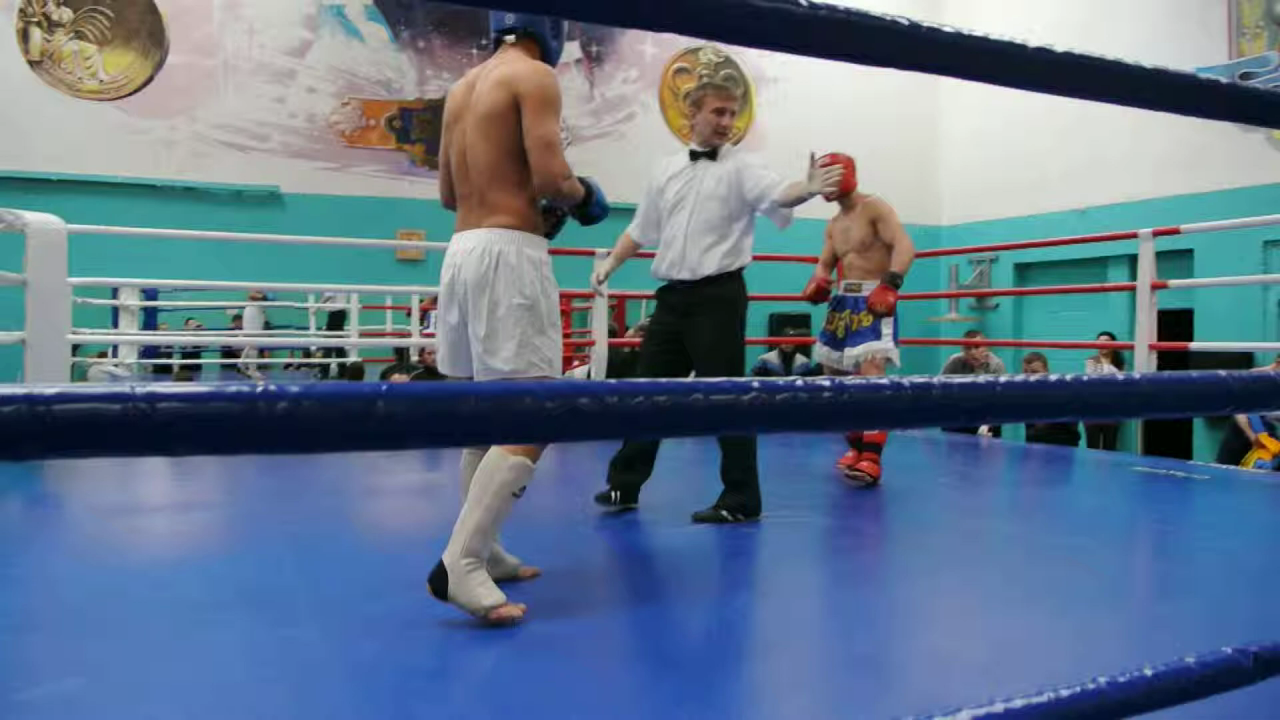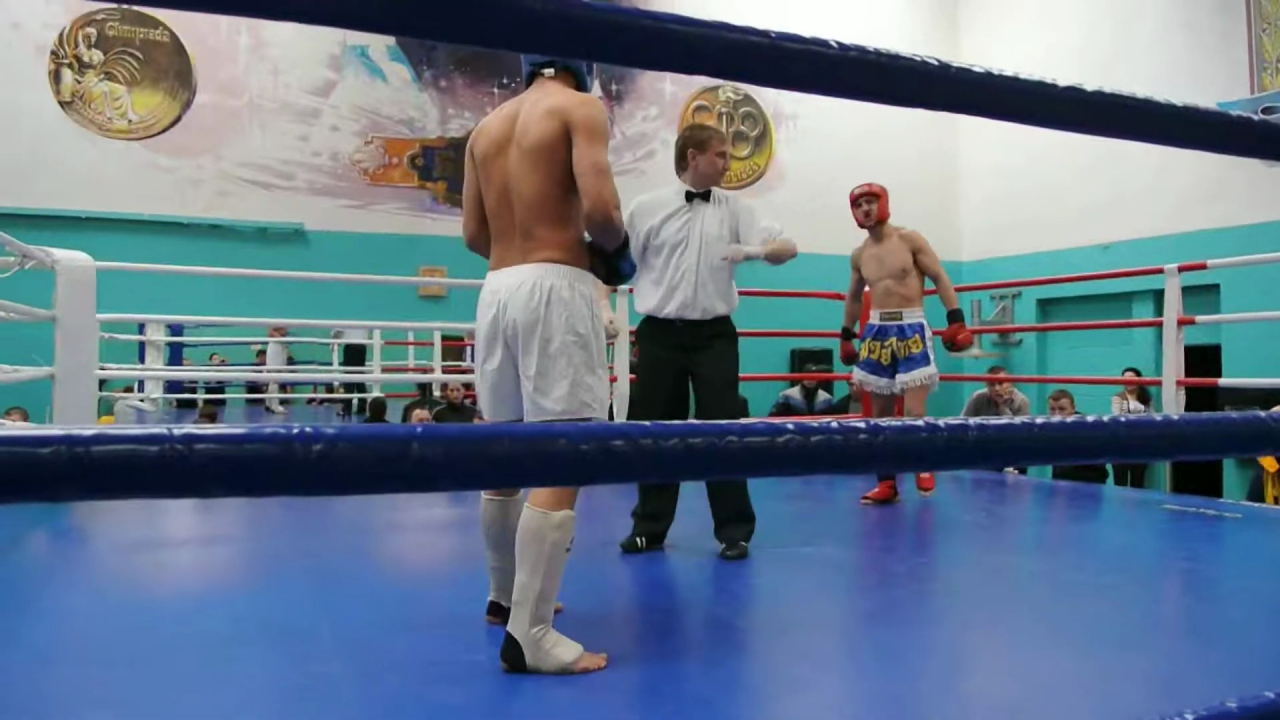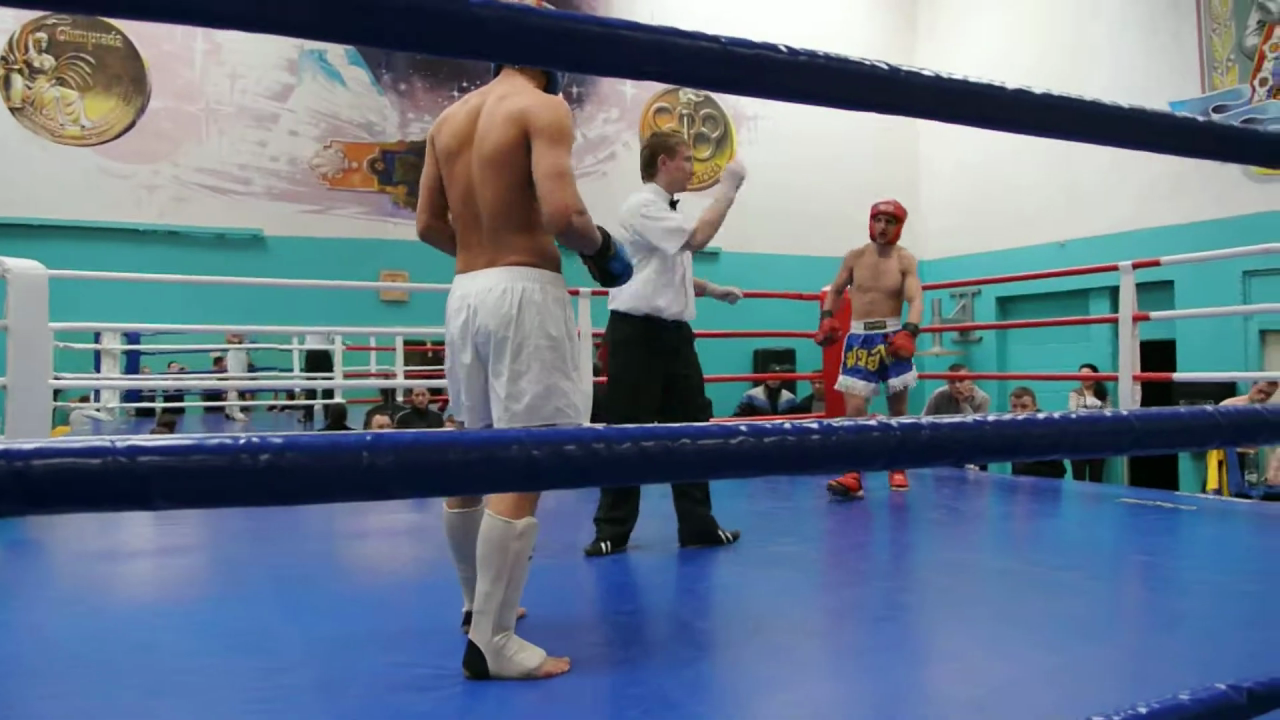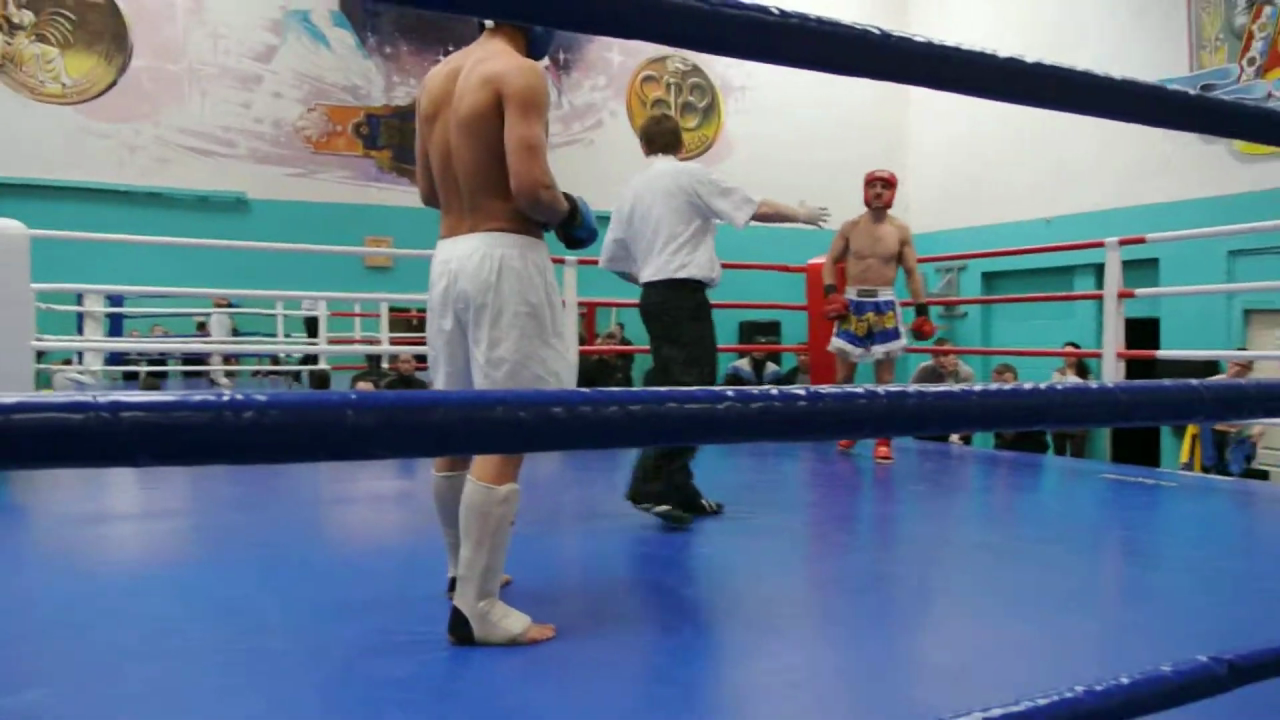
dt=0.4s
person 1, frame 1
left shoulder: (462, 88)
right shoulder: (534, 76)
right elbow: (551, 180)
right wrist: (585, 195)
left hip: (464, 252)
right hip: (508, 255)
left ankle: (484, 551)
right ankle: (461, 565)
person 1, frame 2
left shoulder: (487, 126)
right shoulder: (580, 109)
left elbow: (473, 231)
right elbow: (599, 206)
right wrist: (615, 249)
left hip: (498, 291)
right hip: (554, 289)
left ankle: (506, 594)
right ankle: (529, 636)
person 1, frame 3
left shoulder: (449, 119)
right shoulder: (544, 109)
left elbow: (427, 226)
right elbow: (562, 213)
right wrist: (602, 249)
left hip: (467, 296)
right hip: (525, 294)
left ankle: (480, 603)
right ankle: (491, 642)
person 1, frame 4
left shoulder: (436, 78)
right shoulder: (520, 73)
right elbow: (531, 185)
right wrist: (570, 212)
left hip: (449, 256)
right hip: (505, 258)
left ankle: (465, 570)
right ankle: (476, 608)
person 2, frame 1
left shoulder: (741, 167)
right shoulder: (665, 170)
left elbow: (777, 195)
right elbow: (640, 229)
left wrist: (808, 189)
right wrist: (610, 262)
left hip: (718, 294)
right hip: (672, 294)
left ankle: (741, 499)
right ankle: (624, 483)
person 2, frame 2
left shoulder: (733, 208)
right shoulder: (647, 208)
left elbow: (786, 249)
left wrist: (754, 249)
left hip: (715, 332)
right hip: (663, 334)
left knee: (720, 427)
left ankle: (735, 528)
right ankle: (650, 525)
person 2, frame 3
left shoulder: (668, 210)
right shoulder: (641, 207)
right elbow: (698, 238)
left wrist: (710, 289)
right wrist: (727, 190)
left hip: (673, 333)
right hip: (636, 333)
left knee: (691, 427)
left ankle: (697, 523)
right ankle: (611, 530)
person 2, frame 4
left shoulder: (630, 190)
right shoulder: (690, 176)
left elbow: (611, 259)
right elbow: (752, 209)
right wrist: (800, 214)
left hip: (653, 298)
right hip: (683, 296)
left knee: (669, 392)
right knee: (694, 390)
left ankle: (674, 490)
right ankle: (650, 485)
person 3, frame 1
left shoulder: (876, 208)
right shoulder: (833, 225)
left elbow: (904, 246)
right elbow: (824, 264)
left wrist: (890, 284)
right wrist: (817, 283)
left hip: (873, 302)
right hip: (843, 301)
left knee: (871, 378)
right knee: (835, 381)
left ankle: (870, 460)
right ankle: (857, 446)
person 3, frame 2
left shoulder: (910, 240)
right shoulder: (859, 255)
left elbow: (940, 278)
right elbow: (854, 297)
left wrist: (956, 320)
right wrist: (846, 336)
left hip: (911, 328)
right hip: (876, 330)
left knee: (914, 411)
right knee: (880, 412)
right ankle: (887, 483)
person 3, frame 3
left shoulder: (906, 261)
right shoulder: (855, 257)
left elbow: (916, 300)
right elbow: (835, 291)
left wrist: (909, 334)
right wrist: (827, 319)
left hip: (891, 337)
right hip: (859, 338)
left knee: (898, 410)
right knee: (855, 410)
left ankle: (898, 470)
right ankle: (852, 476)
person 3, frame 4
left shoulder: (900, 230)
right shoulder: (850, 227)
left elbow: (912, 273)
right elbow: (829, 262)
left wrist: (922, 314)
right wrist: (831, 294)
left hip: (884, 305)
right hip: (852, 303)
left knee: (885, 379)
right knee: (843, 376)
left ankle: (883, 441)
